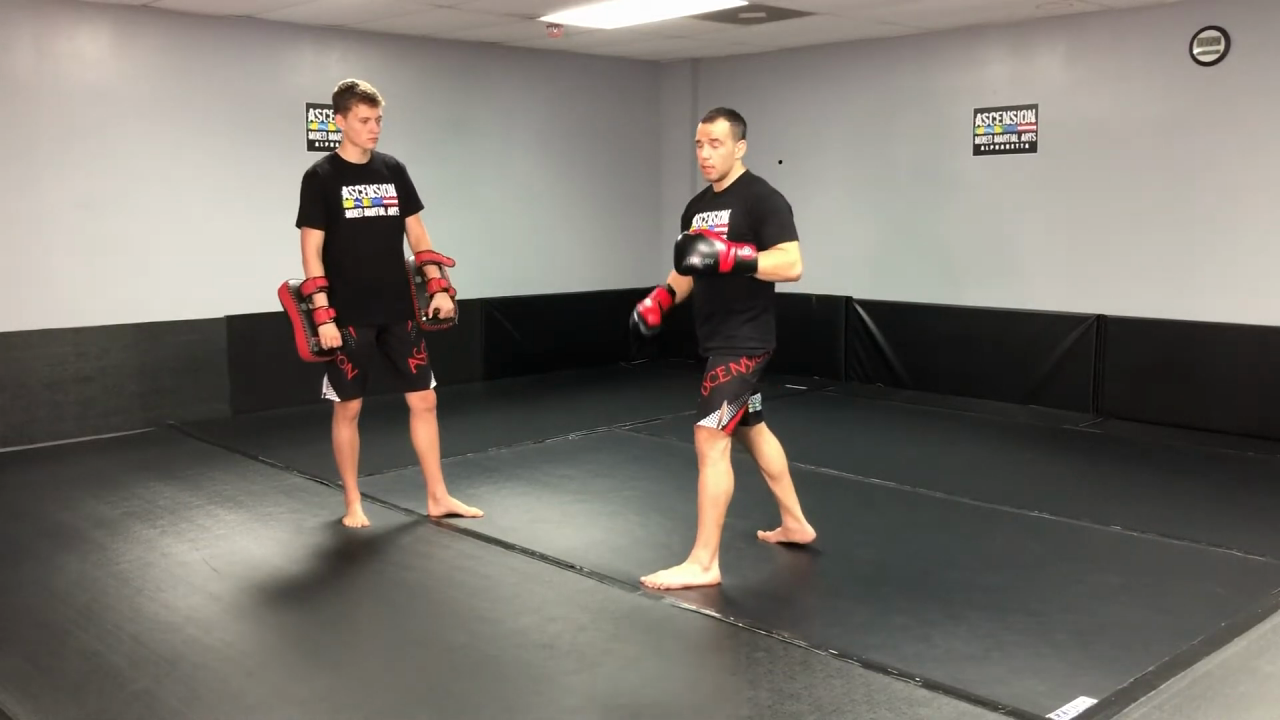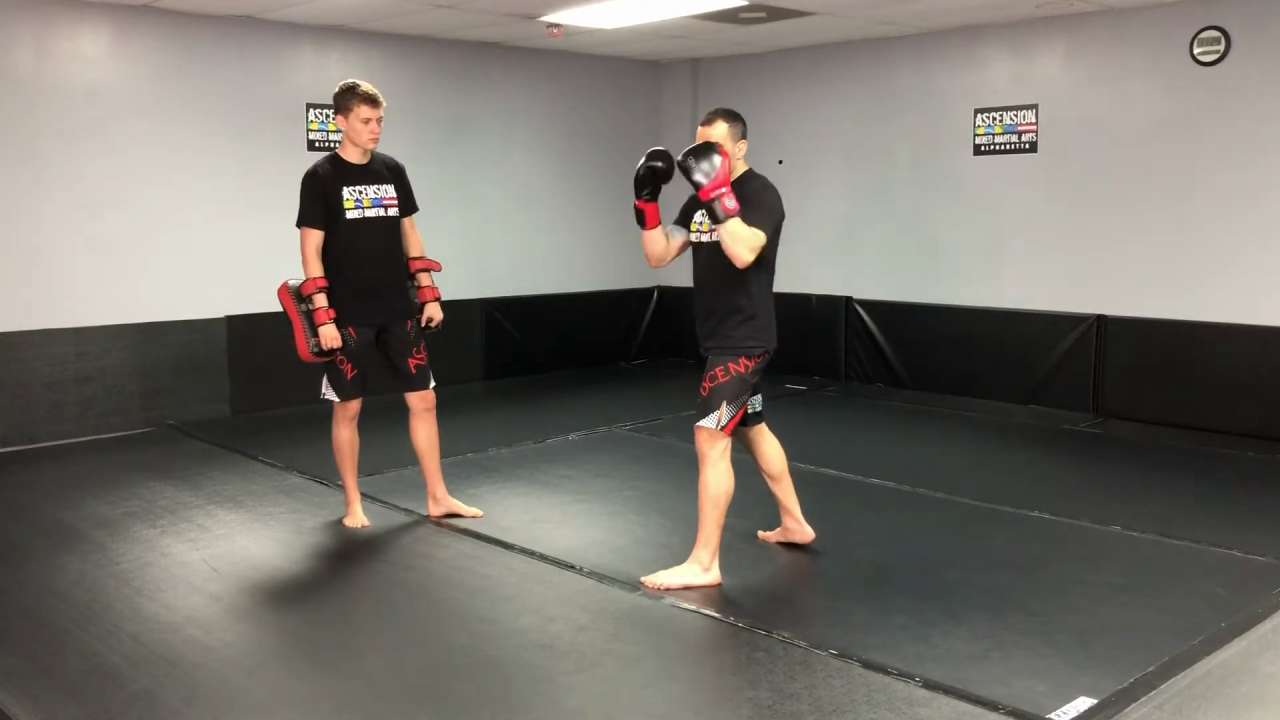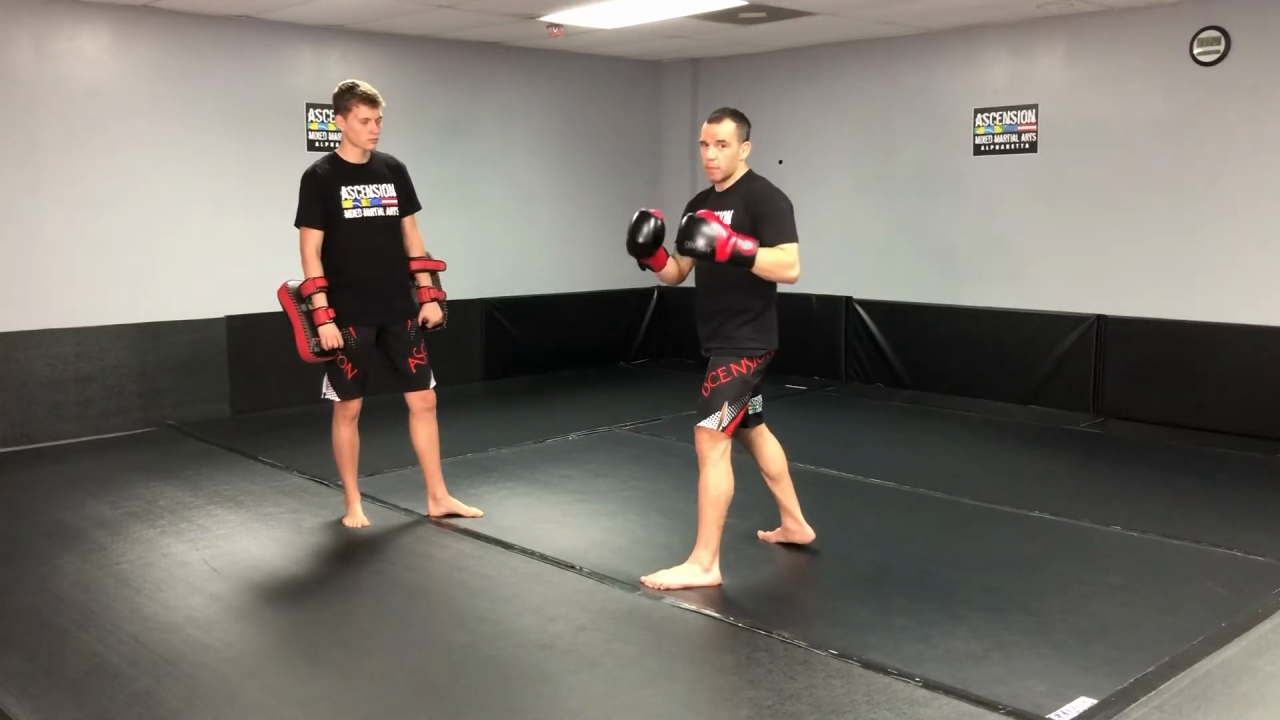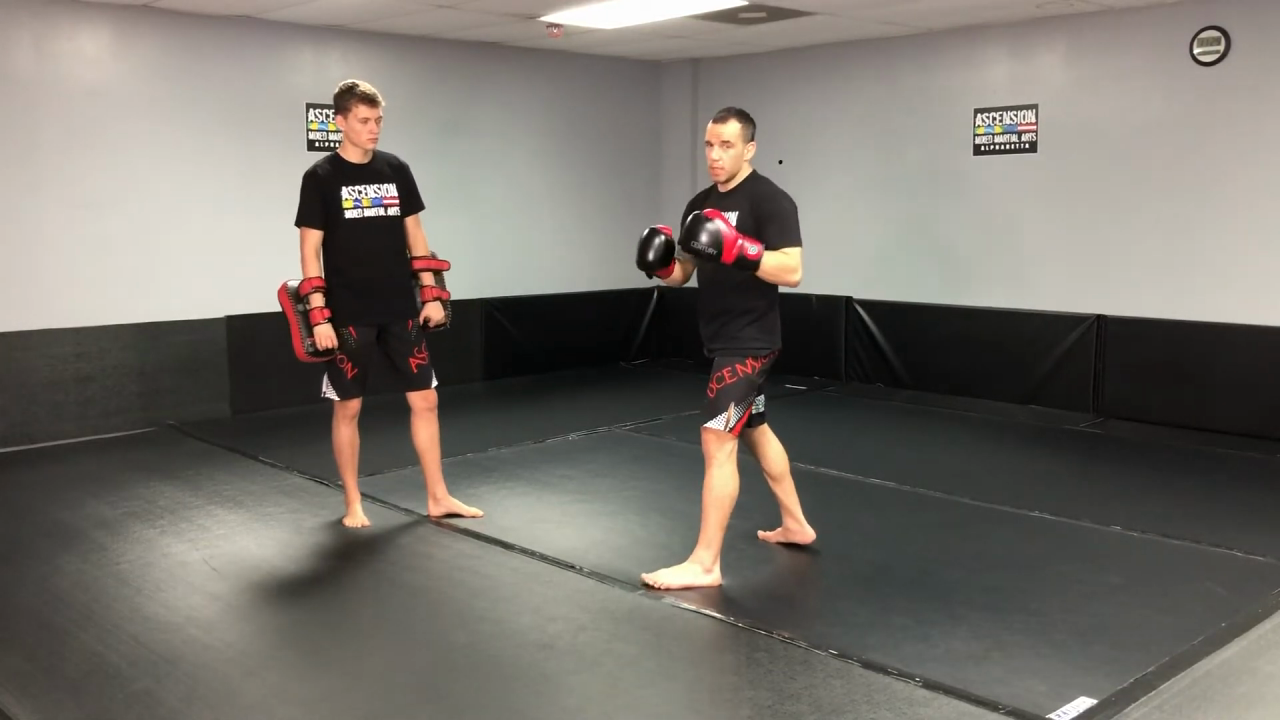
dt=0.4s
person 1, frame 1
left shoulder: (762, 198)
right shoulder: (697, 206)
left elbow: (791, 265)
right elbow: (688, 272)
left wrist: (728, 254)
right wrist: (659, 300)
left hip: (743, 340)
right hip: (718, 338)
left knee: (710, 439)
right knee: (752, 428)
left ankle: (704, 562)
right ankle: (795, 523)
person 1, frame 2
left shoulder: (758, 192)
right shoulder: (701, 199)
left elbow: (743, 252)
right elbow: (658, 255)
left wrist: (718, 193)
right wrist: (646, 201)
left hip: (743, 339)
right hip: (722, 337)
left knee: (710, 439)
right knee: (752, 428)
left ankle: (704, 562)
right ankle: (794, 523)
person 1, frame 3
left shoulder: (765, 198)
right shoulder: (701, 207)
left elbow: (789, 267)
right elbow: (675, 274)
left wrist: (731, 245)
right wrist: (650, 252)
left hip: (745, 341)
right hip: (722, 340)
left knee: (711, 440)
right knee: (753, 429)
left ankle: (704, 563)
right ankle: (794, 524)
person 1, frame 4
left shoulder: (770, 200)
right shoulder: (700, 204)
left elbow: (792, 272)
right elbow: (682, 274)
left wrist: (735, 247)
right wrist: (660, 262)
left hip: (749, 342)
right hip: (721, 340)
left knee: (717, 441)
right knee: (755, 430)
left ankle: (704, 563)
right ankle: (795, 524)
person 2, frame 1
left shoulder: (393, 169)
right shoulder: (321, 177)
left elbow: (416, 232)
right elbow: (312, 251)
left wrist: (439, 287)
right wrist: (323, 315)
left hip: (399, 311)
right hip: (349, 316)
left knee: (424, 399)
right knee: (348, 408)
left ankle: (438, 497)
right ankle: (353, 503)
person 2, frame 2
left shoulder: (392, 170)
right shoulder: (321, 177)
right elbow: (311, 250)
left wrist: (429, 294)
right wrist: (323, 315)
left hip: (398, 311)
right hip: (349, 316)
left knee: (423, 399)
right knee: (347, 408)
left ankle: (437, 497)
right ankle: (353, 503)
person 2, frame 3
left shoulder: (393, 169)
right shoulder: (320, 177)
right elbow: (310, 250)
left wrist: (428, 295)
right wrist: (323, 315)
left hip: (399, 310)
right hip: (349, 315)
left knee: (423, 399)
right knee: (348, 407)
left ankle: (438, 497)
right ankle: (353, 503)
person 2, frame 4
left shoulder: (396, 169)
right shoulder: (321, 177)
left elbow: (415, 234)
right elbow: (311, 250)
left wrist: (431, 294)
right wrist: (319, 315)
left hip: (401, 310)
right hip: (349, 315)
left knee: (425, 398)
right knee: (348, 407)
left ankle: (438, 497)
right ankle: (353, 503)
